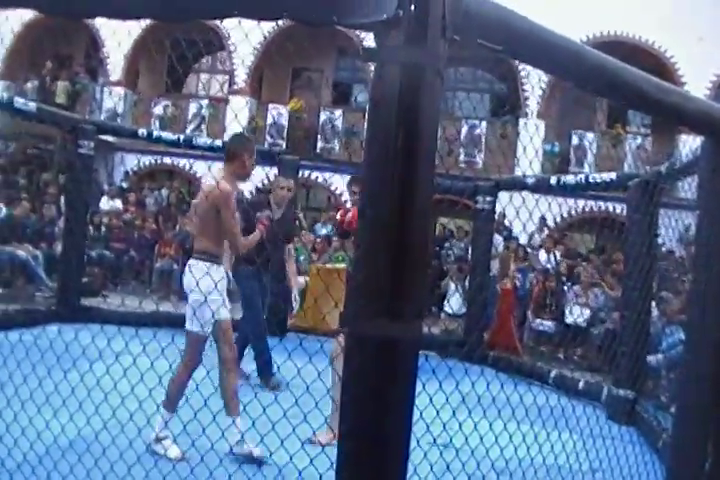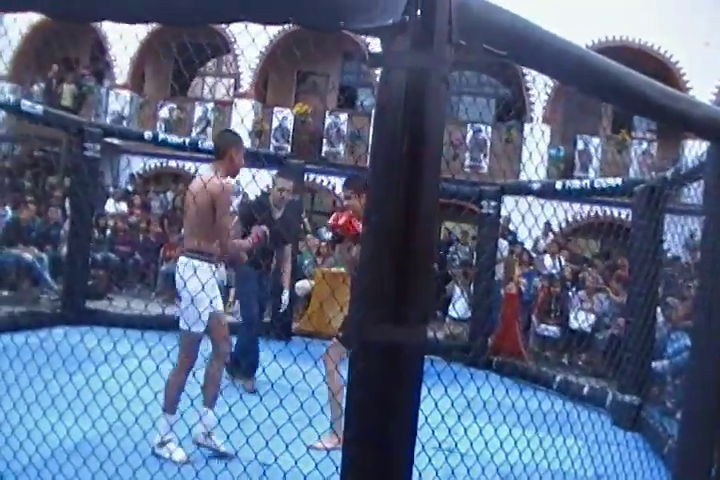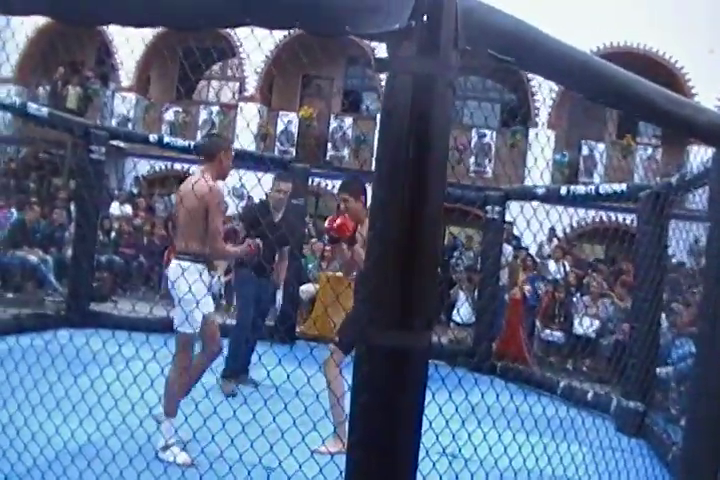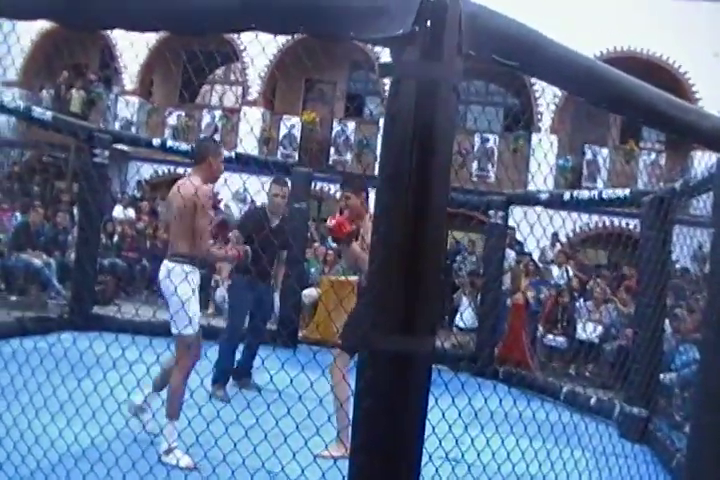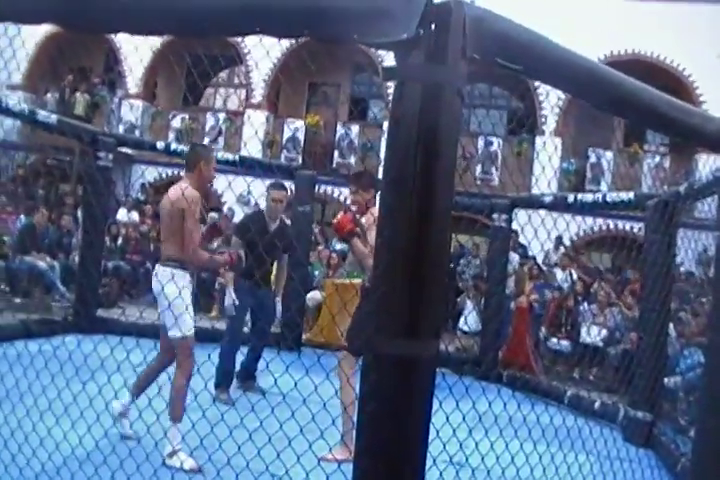
dt=0.1s
person 1, frame 1
left shoulder: (213, 186)
right shoulder: (225, 191)
right elbow: (238, 246)
right wrist: (261, 230)
left hip: (211, 271)
right hip: (205, 273)
left knee: (229, 356)
right knee: (192, 359)
left ankle: (237, 438)
right ankle: (160, 432)
person 1, frame 2
left shoulder: (199, 182)
right shoulder: (220, 188)
right elbow: (228, 247)
right wrist: (254, 239)
left hip: (200, 267)
right hip: (198, 270)
left knee: (223, 347)
right knee: (187, 358)
left ankle: (206, 428)
right ankle: (163, 436)
person 1, frame 3
left shoulder: (188, 185)
right shoulder: (212, 190)
right elbow: (216, 249)
right wrist: (245, 249)
left hip: (188, 267)
right hip: (190, 271)
left knee: (213, 346)
right knee: (185, 358)
left ankle: (170, 409)
right ankle: (167, 441)
person 1, frame 4
left shoulder: (180, 187)
right shoulder: (203, 191)
right elbow: (203, 250)
left wrist: (214, 227)
right wrist: (230, 254)
left hip: (177, 269)
right hip: (183, 273)
left knee: (189, 352)
right knee: (187, 358)
left ankle: (145, 400)
right ankle: (170, 445)
person 1, frame 5
left shoulder: (174, 193)
right shoulder: (191, 197)
right elbow: (193, 255)
left wrist: (204, 231)
right wrist: (222, 260)
left hip: (169, 274)
right hip: (175, 277)
left knee: (167, 355)
right knee: (185, 363)
left ankle: (122, 407)
right ankle: (174, 448)
person 2, frame 1
right shoulder: (355, 218)
right elbow: (354, 260)
left wrist: (356, 236)
right wrist: (344, 236)
left knee: (339, 352)
left ankle: (334, 427)
person 2, frame 2
right shoulder: (356, 224)
right elbow: (351, 266)
left wrist: (353, 241)
right wrist: (340, 241)
left knee: (332, 356)
left ankle: (336, 433)
person 2, frame 3
left shoulder: (372, 226)
right shoulder: (355, 227)
right elbow: (348, 269)
left wrist: (351, 243)
right wrist: (336, 243)
left knee: (332, 362)
left ankle: (340, 437)
person 2, frame 4
left shoulder: (370, 221)
right shoulder: (361, 222)
left elbow: (367, 265)
right elbow: (351, 266)
left wrist: (349, 239)
right wrist: (341, 242)
left knee: (339, 364)
left ankle: (343, 442)
person 2, frame 5
left shoulder: (374, 218)
right shoulder: (367, 219)
left elbow: (370, 262)
left wrist: (351, 236)
right wrist: (348, 237)
left hip: (374, 297)
left knee: (346, 366)
left ankle: (347, 446)
person 3, frame 1
left shoulder: (289, 220)
right shoulder: (254, 206)
left elbow: (289, 258)
left wrist: (294, 290)
left hip: (264, 271)
right hip: (245, 268)
left knee: (251, 321)
right knee: (256, 320)
right ankle: (266, 373)
person 3, frame 2
left shoulder: (288, 220)
right shoulder: (253, 207)
left elbow: (286, 257)
left wrist: (286, 290)
left hip: (264, 272)
right hip: (245, 268)
left knee: (254, 321)
right knee: (250, 318)
left ankle: (235, 364)
right ankle: (246, 372)
person 3, frame 3
left shoulder: (287, 223)
right shoulder: (254, 211)
left elbow: (283, 258)
left wrist: (279, 289)
left hip: (265, 278)
right hip: (246, 273)
left knee: (256, 327)
right knee: (243, 323)
left ankle: (241, 371)
right ankle: (229, 375)
person 3, frame 4
left shoulder: (285, 227)
right shoulder: (252, 217)
left wrist: (276, 291)
left hip: (264, 284)
right hip: (242, 280)
left knee: (257, 332)
right knee: (233, 331)
left ankle: (242, 374)
right ankle: (219, 382)
person 3, frame 5
left shoulder: (285, 231)
right shoulder: (250, 221)
left elbow: (282, 266)
left wrist: (278, 297)
left hip: (264, 287)
right hip: (243, 283)
left knee: (262, 335)
right knee: (233, 334)
left ankle: (246, 377)
right ankle: (222, 386)
